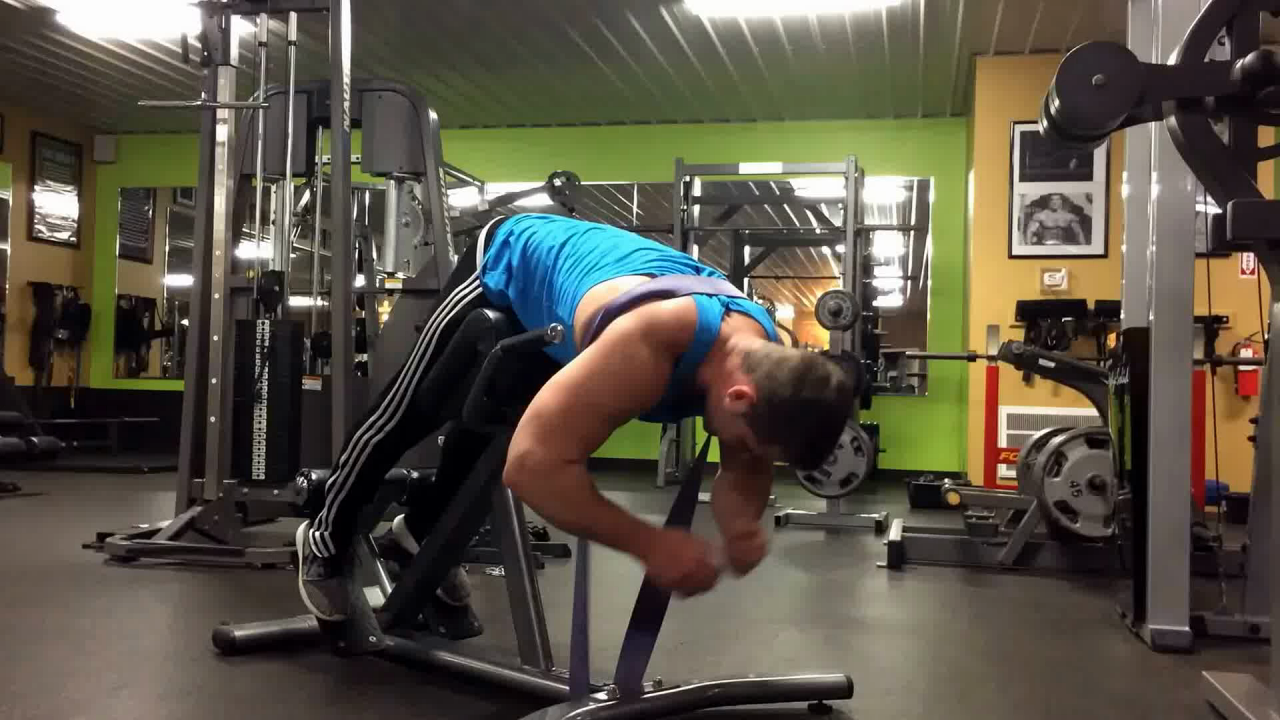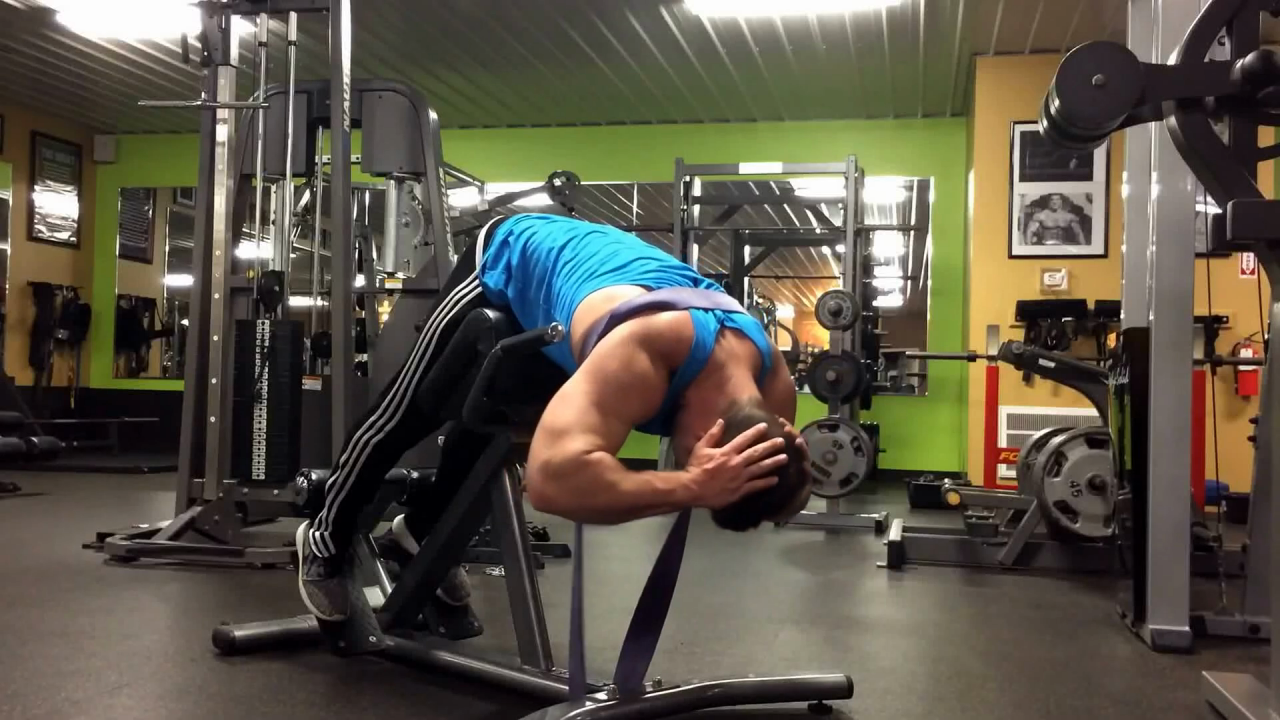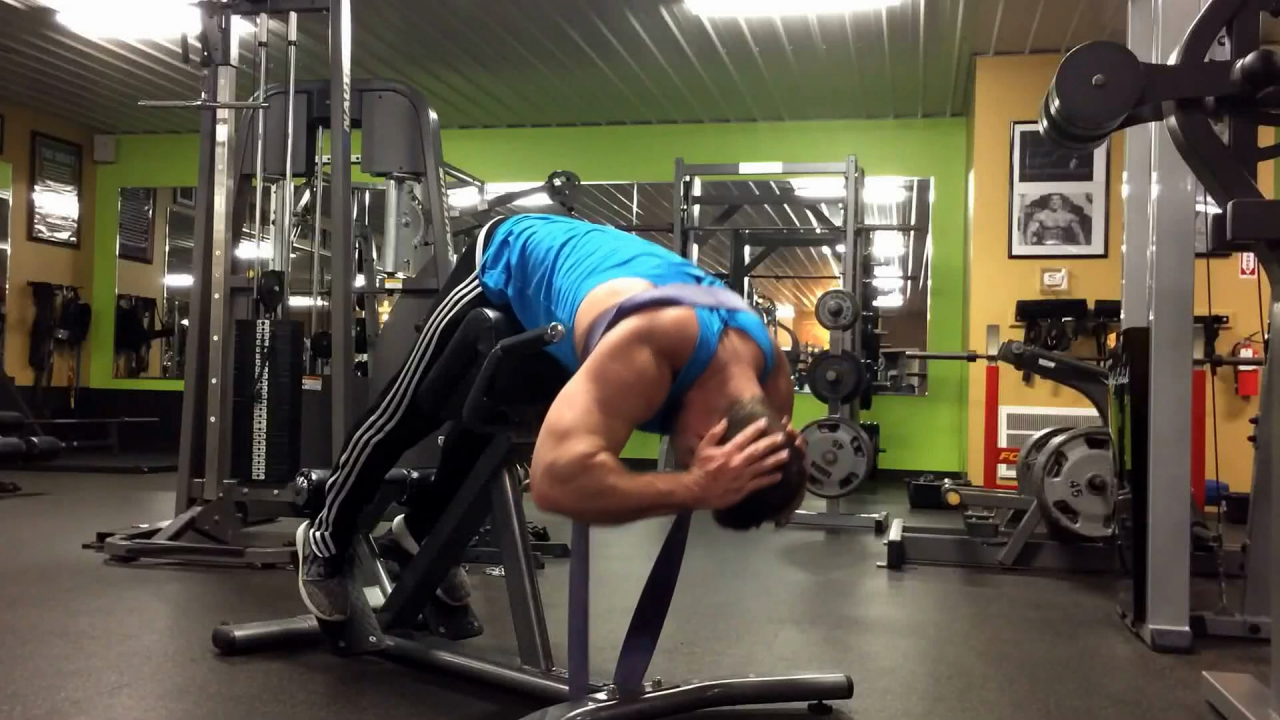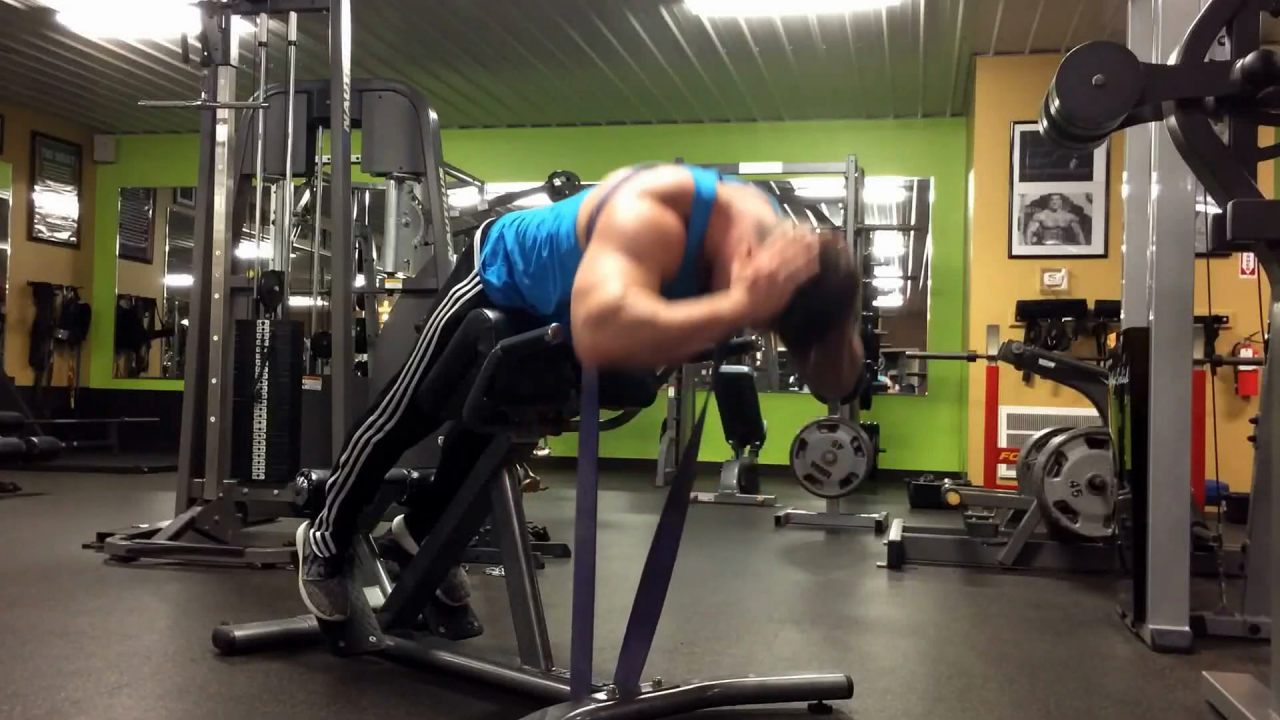
dt=0.3s
person 1, frame 1
left shoulder: (774, 361)
right shoulder: (646, 343)
left elbow: (747, 468)
right elbow: (527, 466)
left wrist: (742, 522)
right wrist: (652, 546)
left hip: (572, 260)
right hip: (509, 266)
right knee: (407, 418)
left ankle: (422, 530)
right ankle: (326, 541)
person 1, frame 2
left shoulder: (768, 382)
right shoulder: (642, 354)
left elbow: (773, 474)
right elbow: (552, 479)
left wrist: (790, 484)
right wrist: (692, 488)
right hip: (511, 263)
right knee: (406, 419)
left ankle: (422, 530)
right ankle: (324, 544)
person 1, frame 3
left shoulder: (765, 370)
right shoulder: (647, 346)
right elbow: (553, 479)
right wrist: (696, 490)
left hip: (570, 261)
right hip: (509, 270)
right knee: (407, 418)
left ankle: (421, 531)
right ankle: (324, 543)
person 1, frame 4
left shoulder: (784, 248)
right shoulder: (651, 214)
left elbow: (836, 382)
right elbow: (602, 335)
left wrist: (839, 333)
right wrist: (740, 304)
left hip: (557, 319)
right hip: (505, 279)
right knee: (406, 417)
left ankle: (420, 531)
right ankle: (325, 542)
